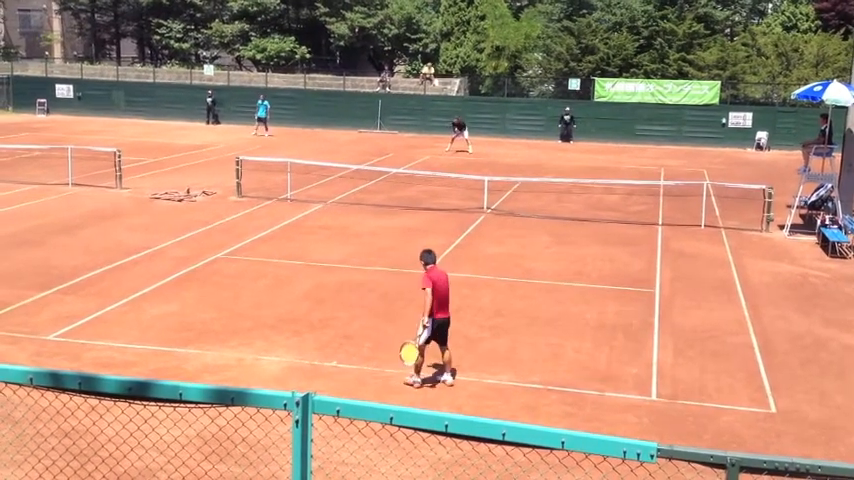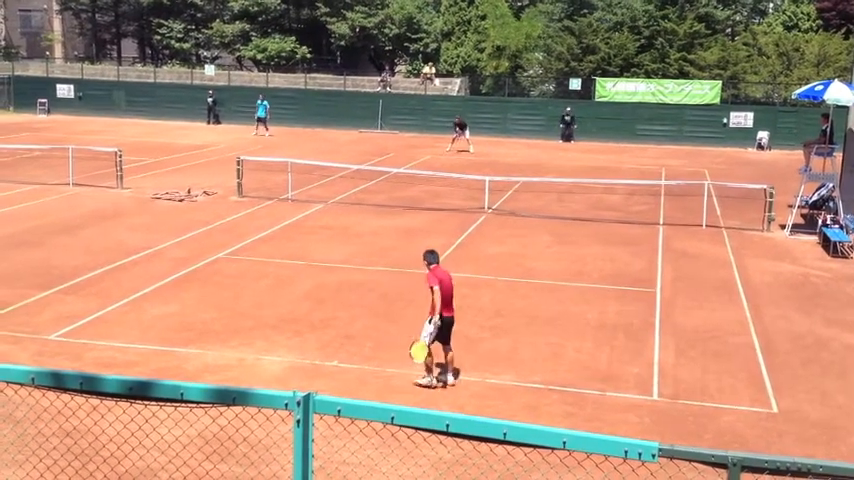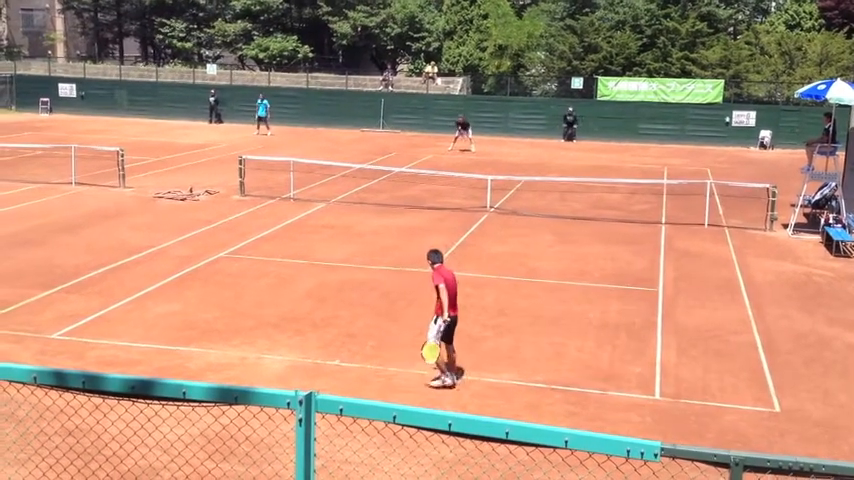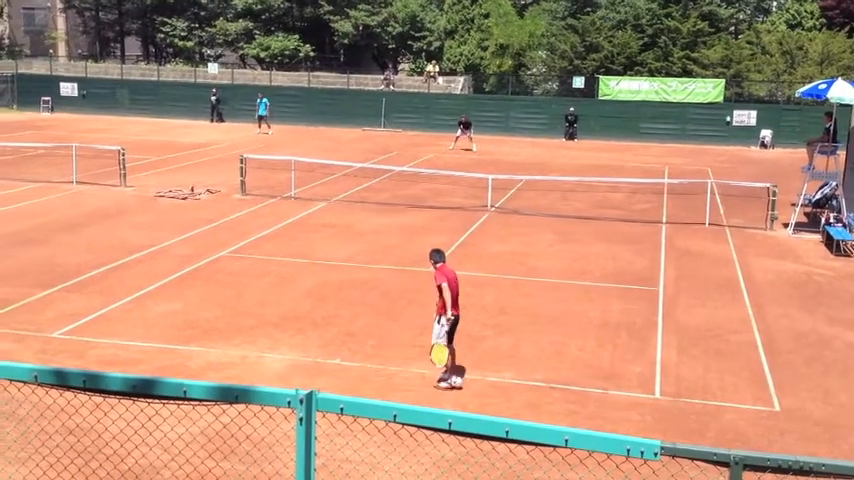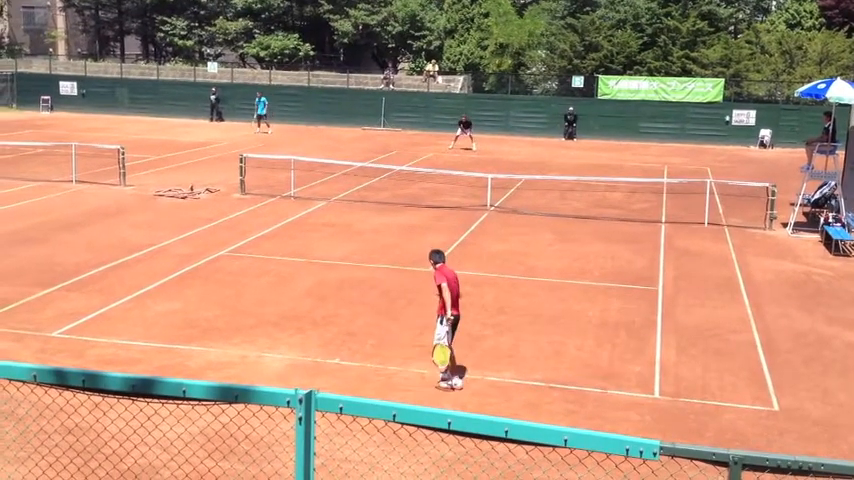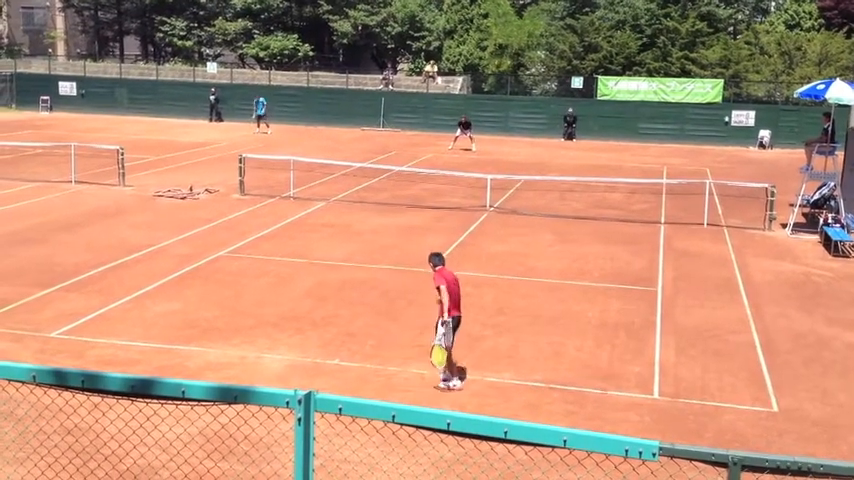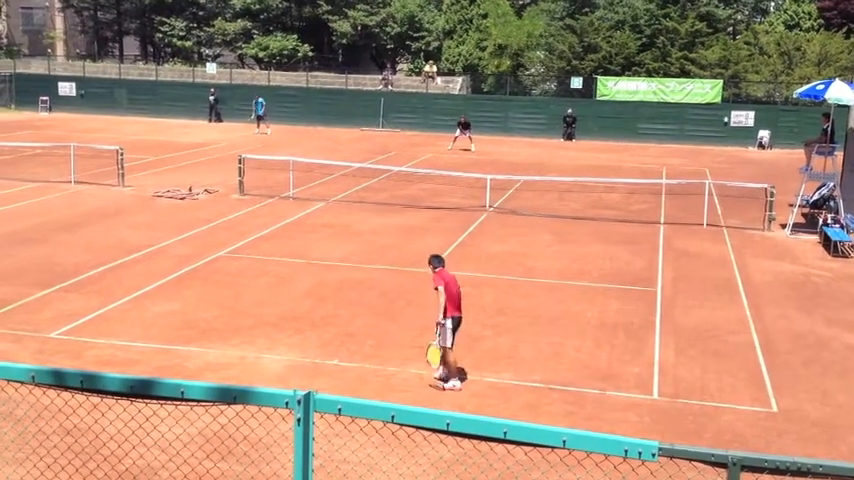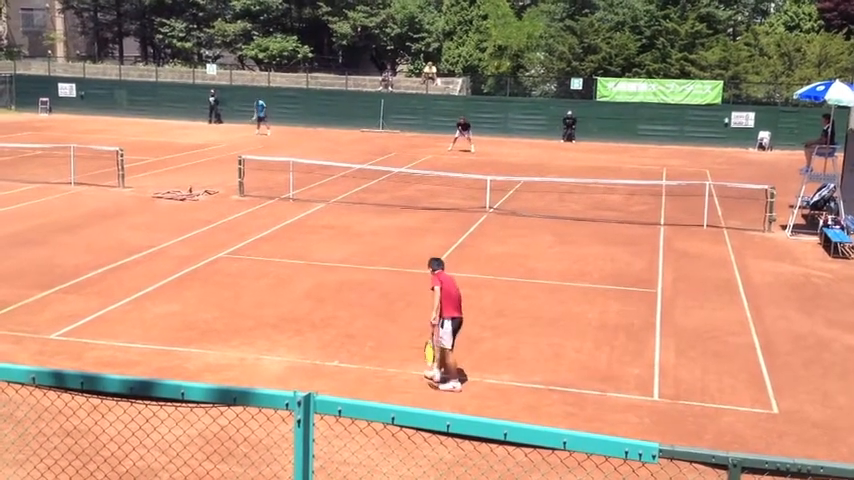
dt=0.1s
person 1, frame 1
left shoulder: (427, 276)
right shoulder: (444, 274)
left elbow: (429, 296)
left wrist: (425, 316)
left hip: (433, 317)
right hip: (446, 317)
left knee: (420, 347)
right knee: (444, 347)
left ankle: (416, 378)
right ankle: (447, 376)
person 1, frame 2
left shoulder: (432, 274)
right shoulder: (446, 273)
left elbow: (437, 293)
left wrist: (436, 314)
left hip: (439, 316)
right hip: (450, 316)
right knee: (447, 346)
left ankle: (430, 377)
right ankle: (449, 376)
person 1, frame 3
left shoulder: (437, 273)
right shoulder: (450, 273)
left elbow: (443, 291)
left wrist: (445, 313)
left hip: (443, 316)
right hip: (453, 315)
right knee: (449, 345)
left ankle: (445, 377)
right ankle: (452, 375)
person 1, frame 4
left shoulder: (439, 272)
right shoulder: (452, 272)
left elbow: (446, 290)
left wrist: (448, 311)
left hip: (445, 315)
right hip: (455, 314)
right knee: (449, 345)
left ankle: (453, 379)
right ankle: (450, 374)
person 1, frame 5
left shoulder: (438, 273)
right shoulder: (452, 272)
left elbow: (445, 290)
left wrist: (448, 311)
left hip: (446, 315)
right hip: (456, 314)
right knee: (447, 346)
left ankle: (454, 380)
right ankle: (449, 374)
person 1, frame 6
left shoulder: (438, 275)
right shoulder: (451, 274)
left elbow: (444, 292)
left wrist: (445, 313)
left hip: (449, 316)
right hip: (456, 314)
left knee: (446, 348)
right knee: (446, 346)
left ankle: (455, 380)
right ankle: (449, 373)
person 1, frame 7
left shoulder: (438, 276)
right shoulder: (451, 276)
left elbow: (441, 293)
left wrist: (440, 314)
left hip: (448, 317)
right hip: (457, 315)
left knee: (446, 348)
right knee: (444, 346)
left ankle: (454, 381)
right ankle: (443, 371)
person 1, frame 8
left shoulder: (436, 277)
right shoulder: (449, 278)
left elbow: (437, 293)
left wrist: (433, 314)
left hip: (448, 318)
right hip: (457, 317)
left knee: (447, 350)
right knee: (442, 346)
left ankle: (454, 382)
right ankle: (437, 372)
